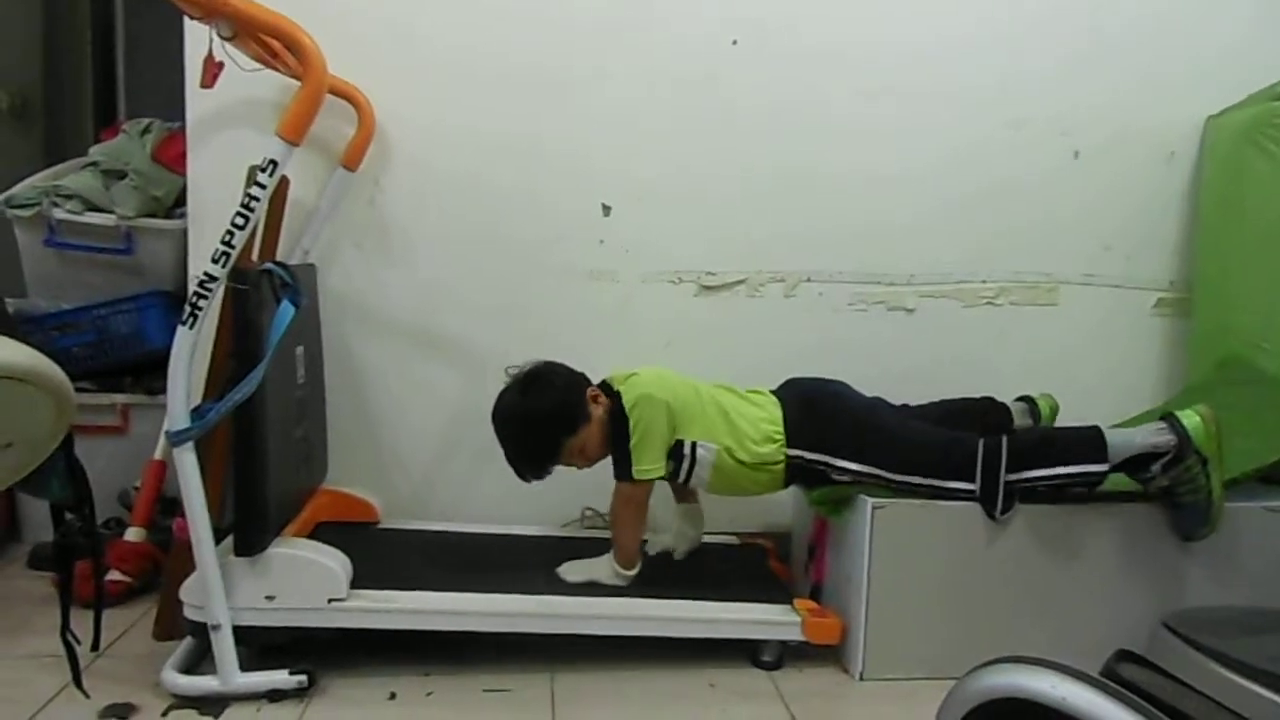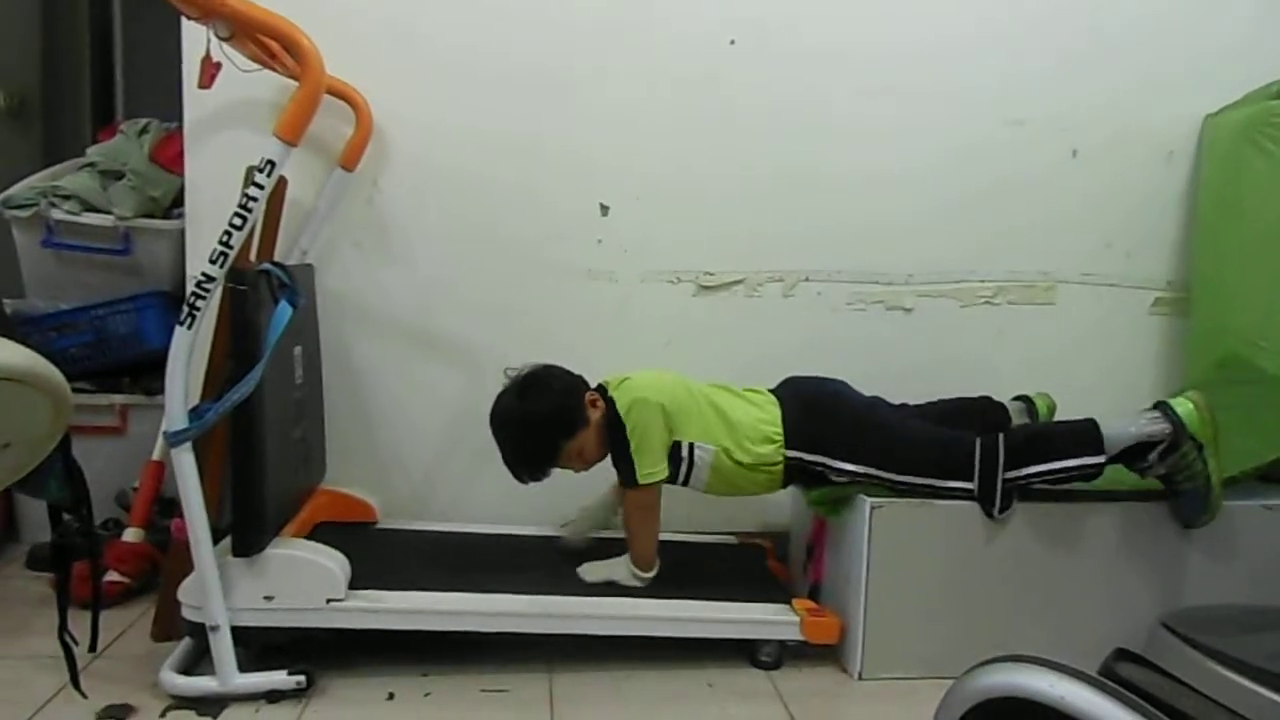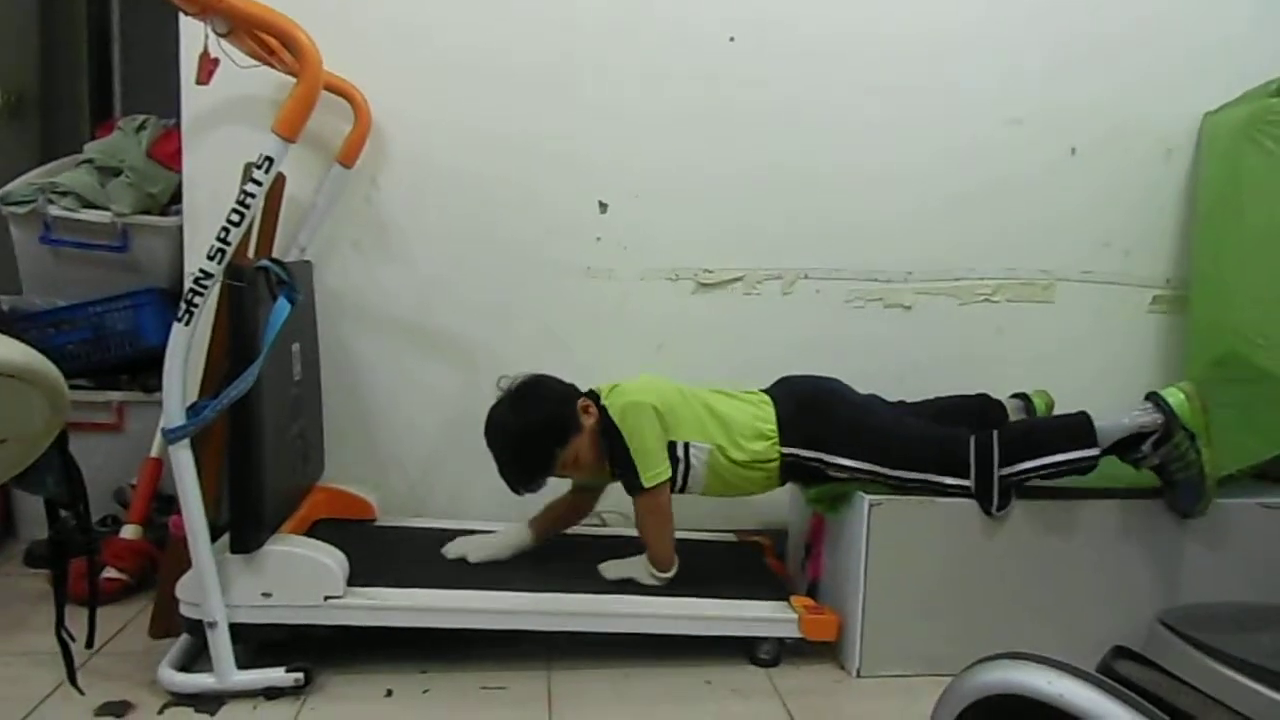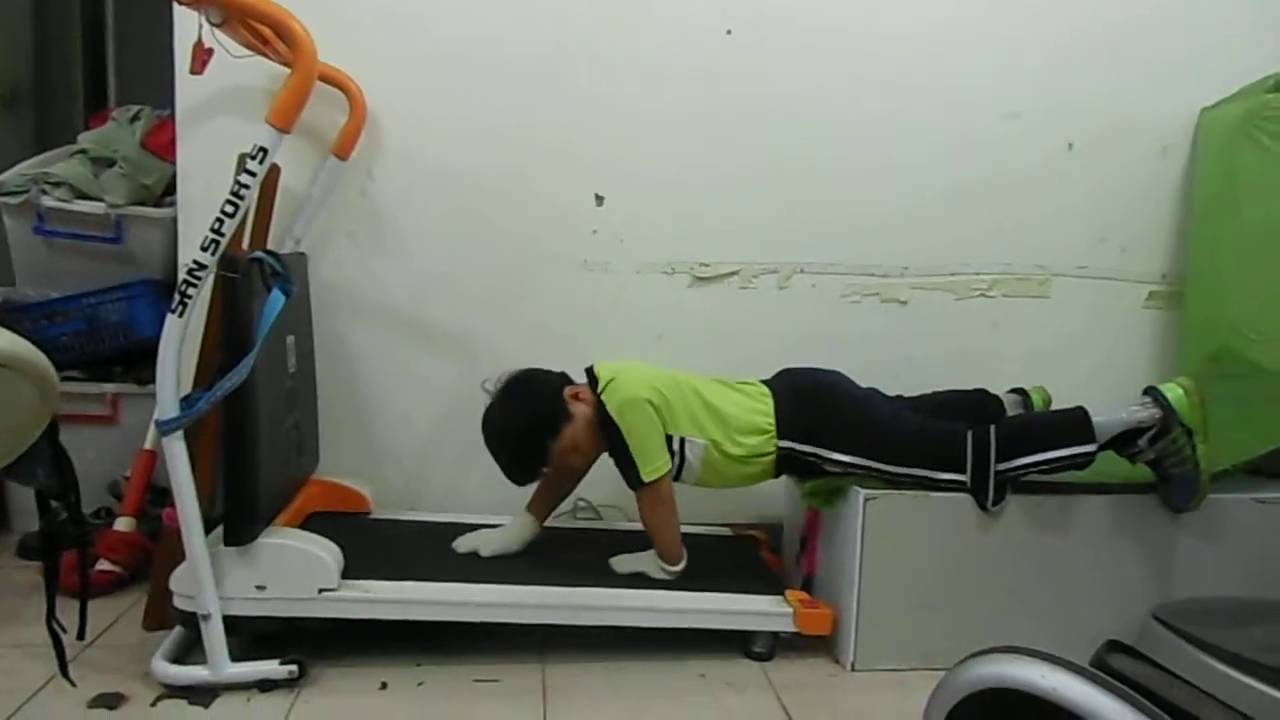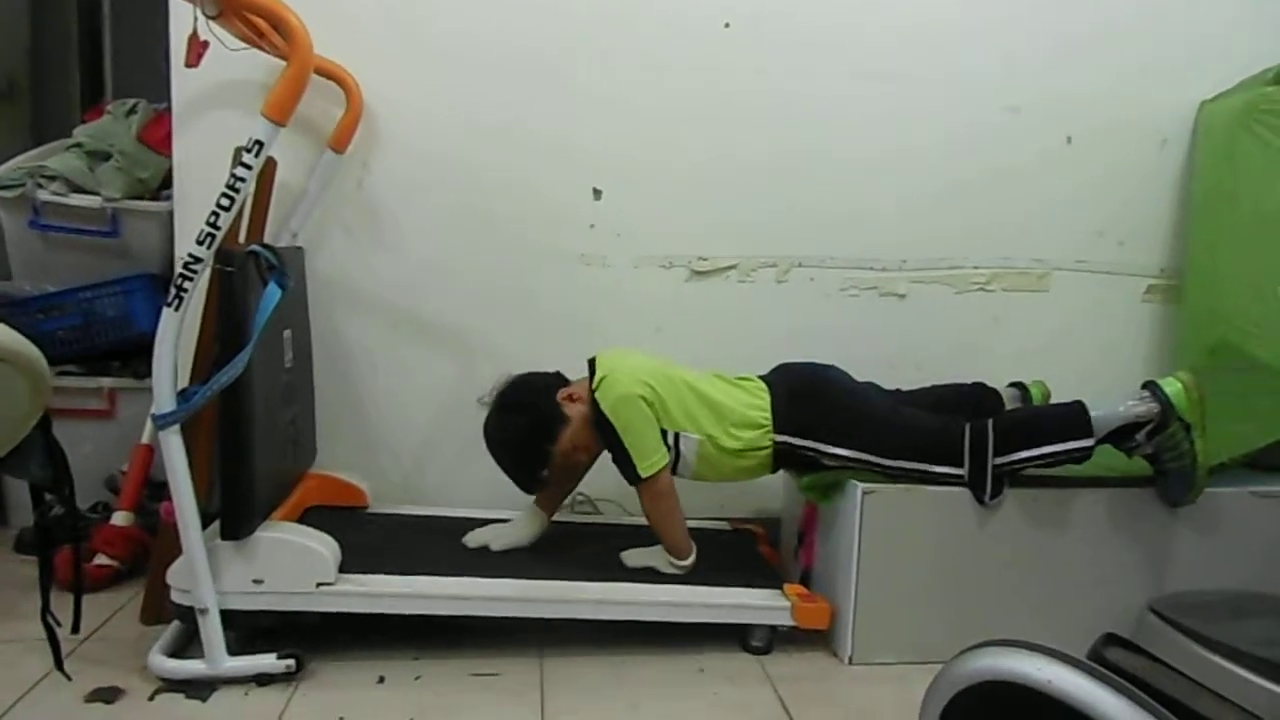
dt=0.2s
person 1, frame 1
left shoulder: (636, 400)
right shoulder: (621, 395)
left elbow: (631, 500)
right elbow: (674, 463)
left wrist: (617, 566)
right wrist: (689, 522)
left hip: (816, 434)
right hip: (801, 412)
left knee: (978, 467)
right knee: (918, 426)
left ankle: (1165, 442)
right ankle: (1019, 413)
person 1, frame 2
left shoulder: (631, 404)
right shoulder: (614, 405)
left elbow: (641, 503)
right elbow: (635, 486)
left wrist: (632, 567)
right wrist: (593, 519)
left hip: (815, 434)
right hip: (799, 412)
left knee: (979, 466)
right knee: (921, 425)
left ankle: (1158, 431)
right ankle: (1017, 412)
person 1, frame 3
left shoulder: (627, 411)
right shoulder: (597, 415)
left elbow: (654, 505)
right elbow: (581, 501)
left wrist: (655, 567)
right wrist: (516, 537)
left hip: (810, 432)
right hip: (795, 409)
left knee: (974, 464)
right knee: (913, 422)
left ankle: (1148, 424)
right ankle: (1014, 410)
person 1, frame 4
left shoulder: (623, 401)
right shoulder: (598, 388)
left elbow: (657, 495)
right elbow: (563, 470)
left wrist: (666, 562)
right wrist: (521, 527)
left hip: (806, 425)
right hip: (793, 403)
left knee: (971, 458)
right knee: (909, 416)
left ankle: (1147, 418)
right ankle: (1011, 404)
person 1, frame 5
left shoulder: (618, 398)
right shoulder: (601, 373)
left elbow: (656, 488)
right elbow: (568, 465)
left wrist: (677, 556)
right wrist: (530, 522)
left hip: (803, 421)
right hip: (791, 397)
left knee: (968, 452)
right knee: (909, 410)
left ankle: (1146, 412)
right ankle: (1009, 398)
